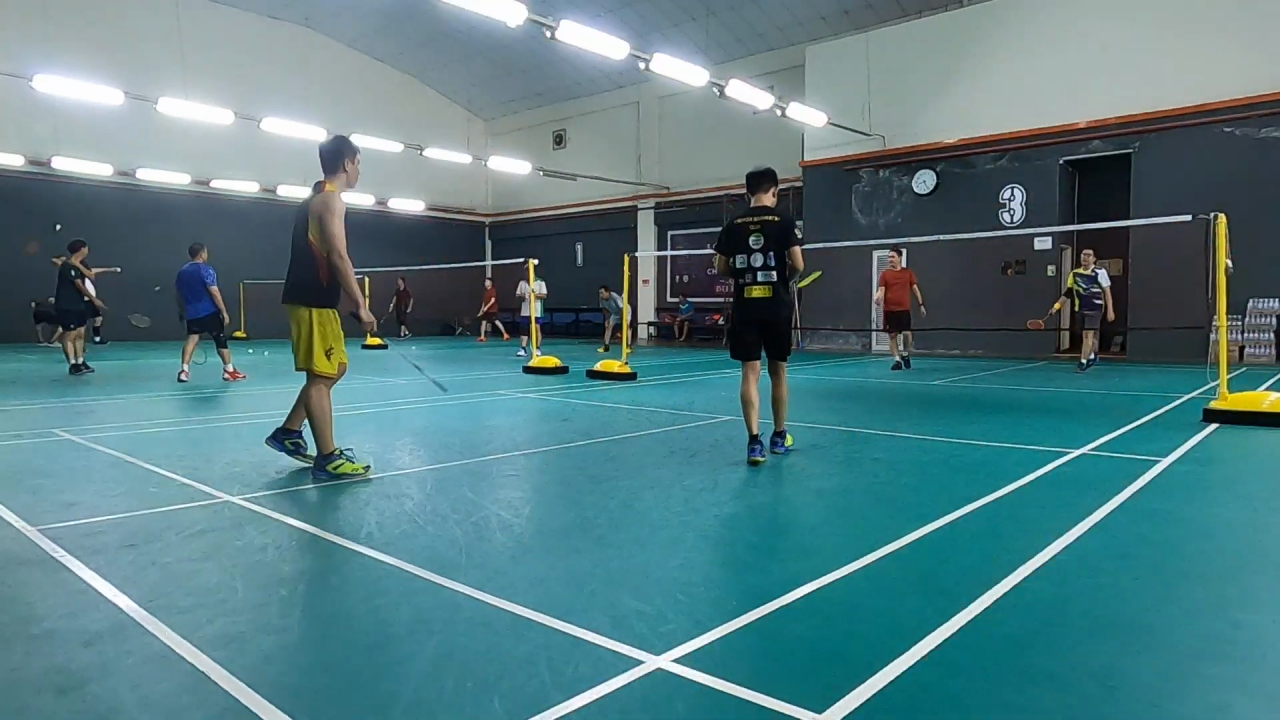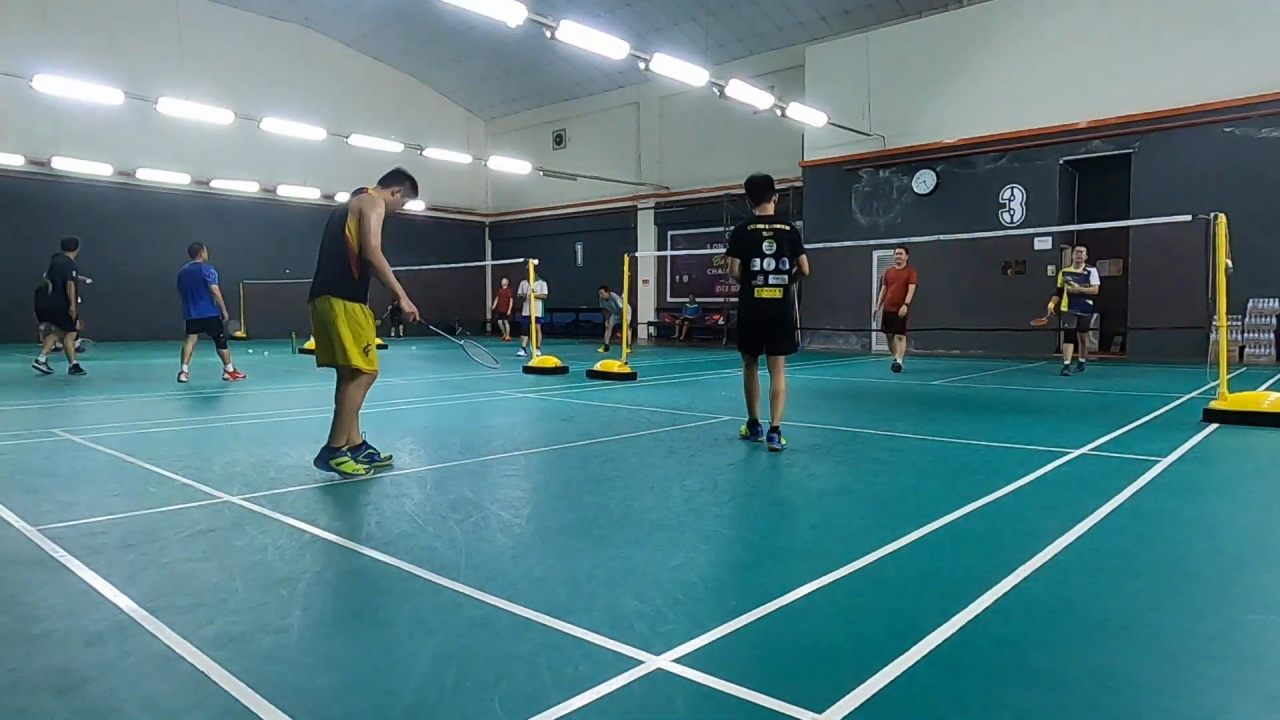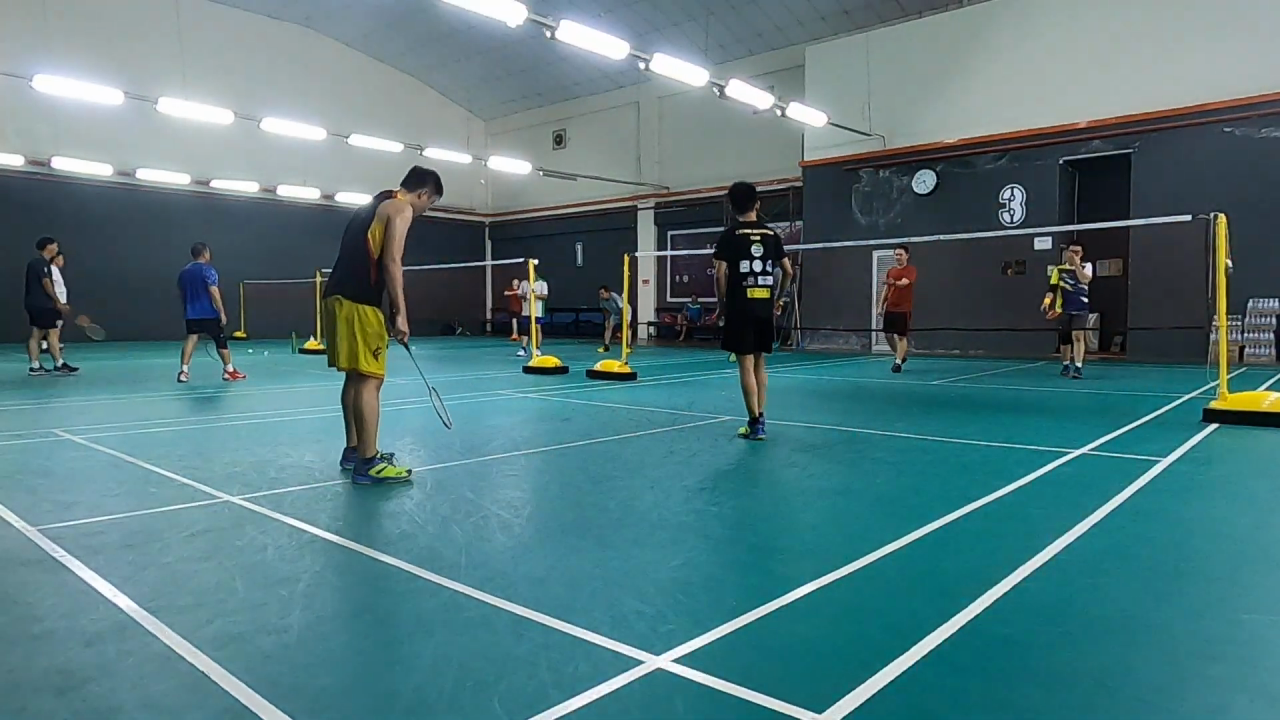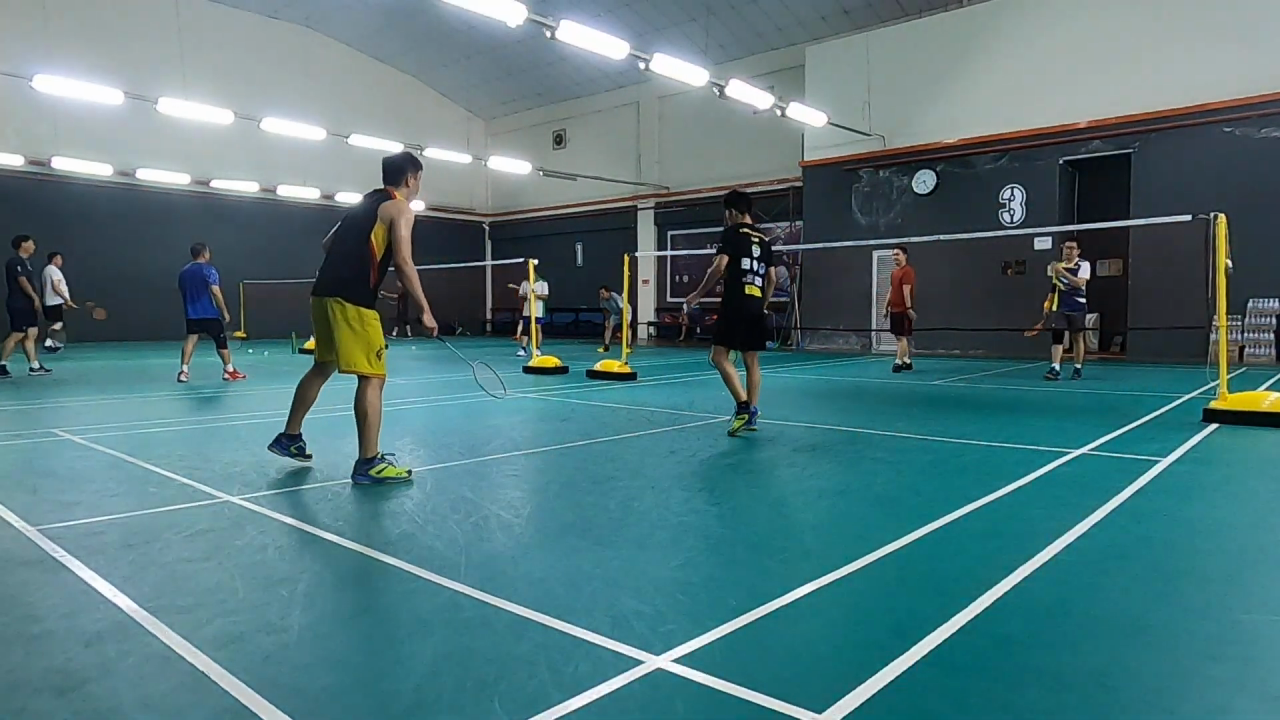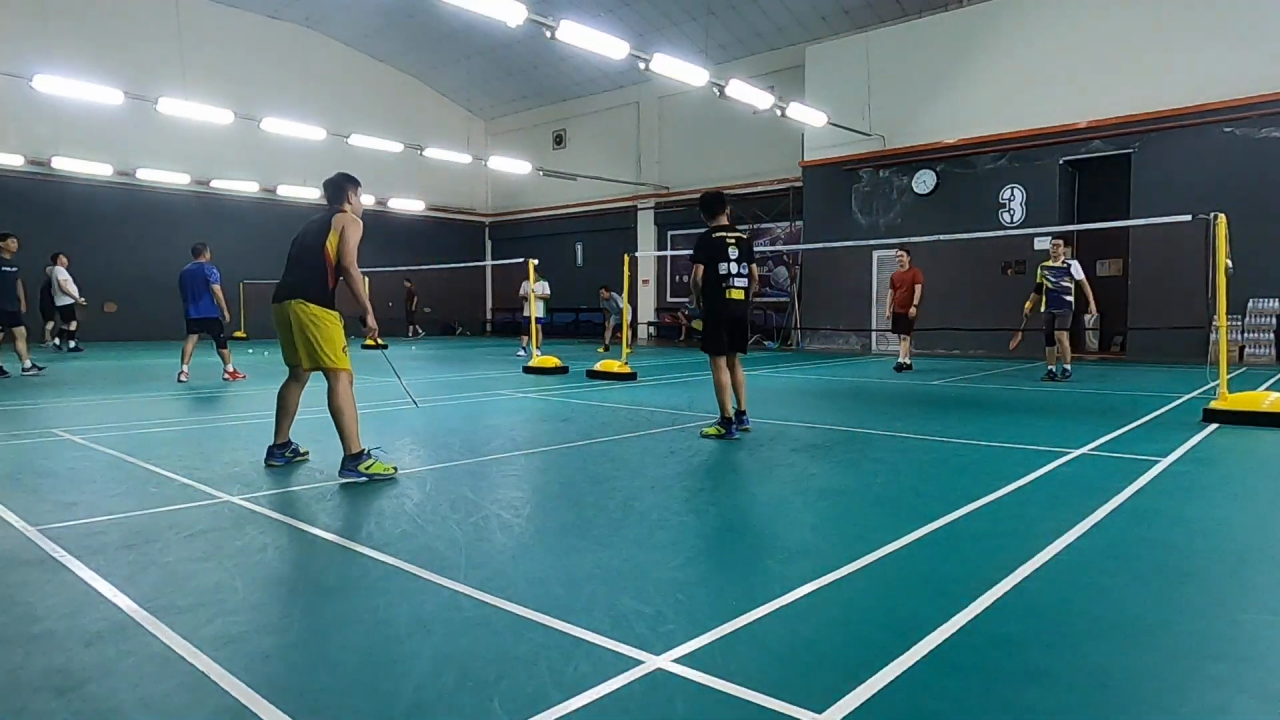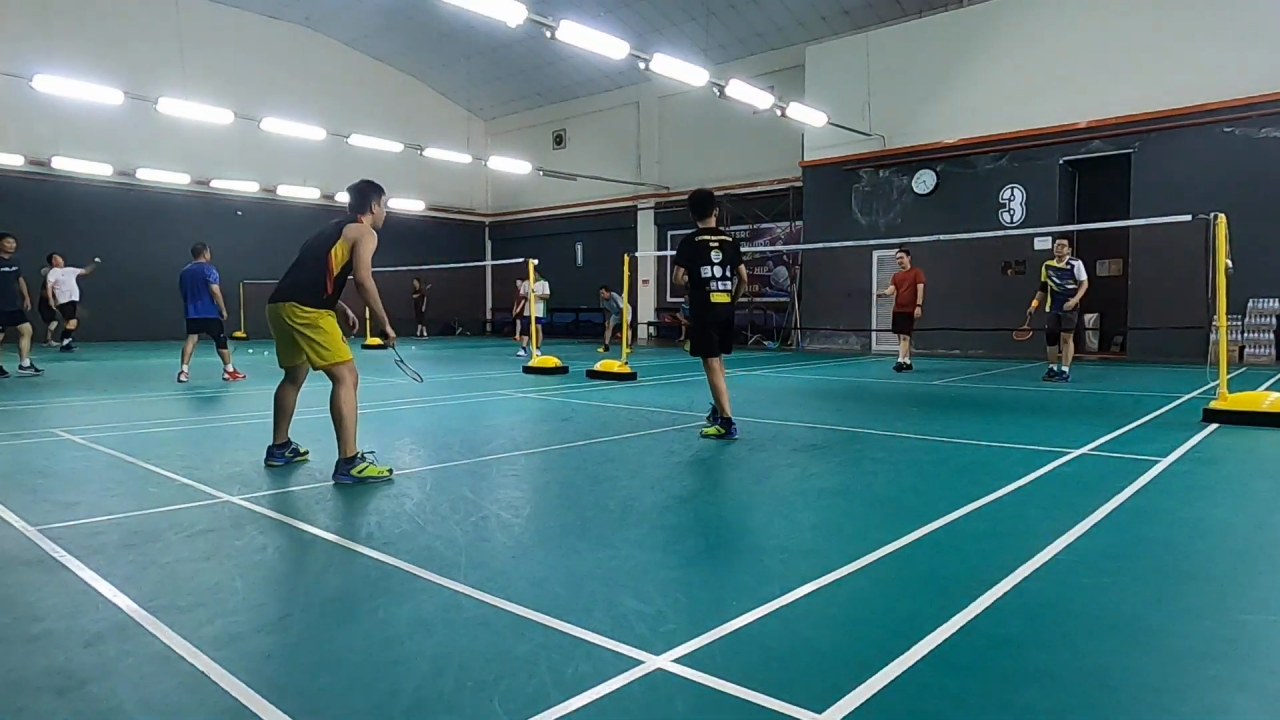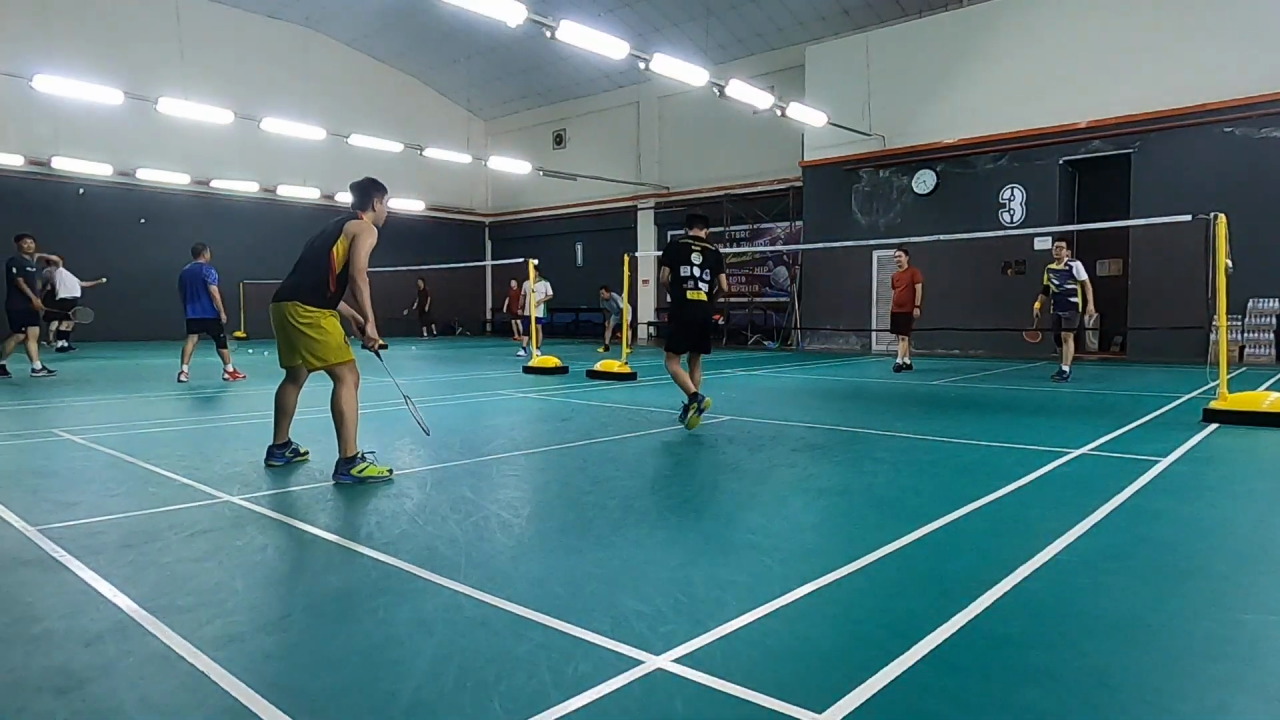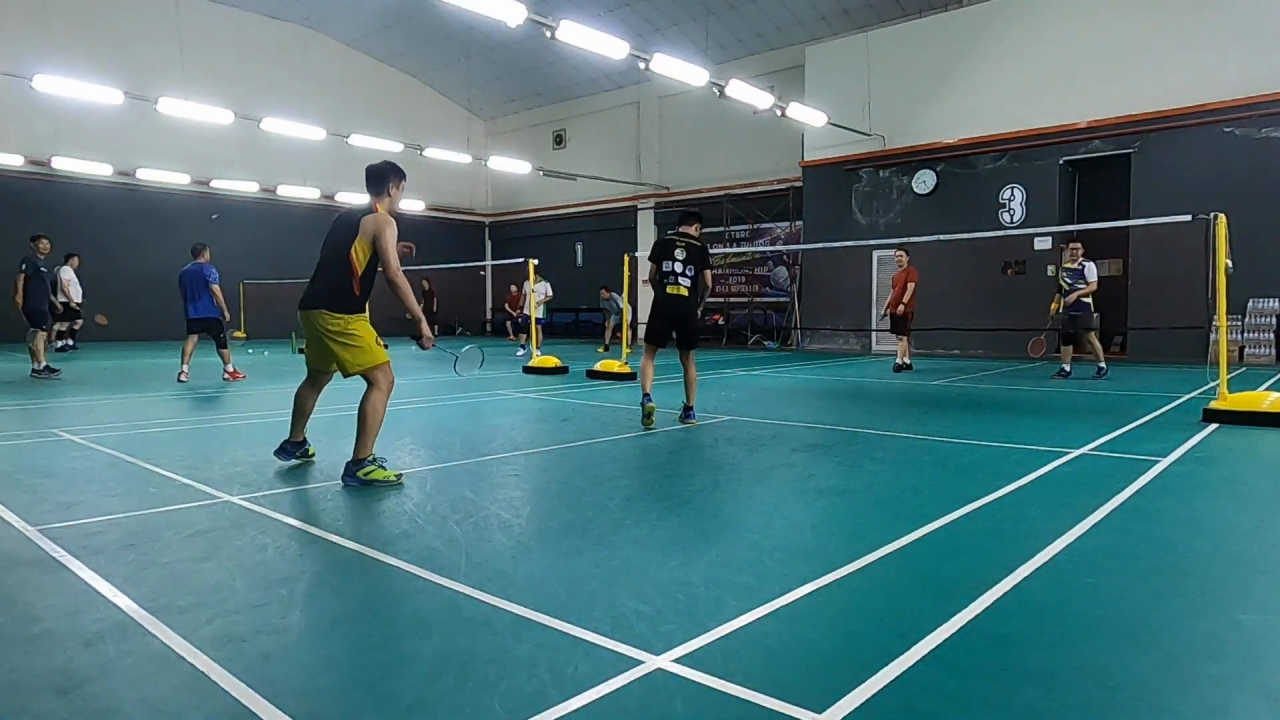
dt=0.5s
person 1, frame 1
left shoulder: (317, 199)
right shoulder: (331, 200)
right elbow: (339, 256)
left wrist: (352, 301)
right wrist: (361, 305)
left hip: (309, 300)
right hip: (314, 303)
left knee: (335, 367)
right knee: (322, 376)
left ankle: (288, 431)
right ankle: (327, 458)
person 1, frame 2
left shoulder: (352, 204)
right shoulder: (372, 202)
right elbow: (372, 253)
right wrist: (402, 297)
left hip: (325, 296)
right hip: (343, 298)
left knee: (350, 375)
right knee: (363, 372)
left ankle: (354, 446)
right ankle: (333, 451)
person 1, frame 3
left shoulder: (375, 205)
right shoulder: (401, 208)
right elbow: (391, 261)
right wrist: (400, 313)
left hip: (336, 297)
right hip: (358, 302)
left knee: (356, 377)
right knee: (370, 379)
left ankle: (354, 450)
right ankle: (367, 463)
person 1, frame 4
left shoulder: (364, 205)
right shoulder: (400, 209)
left elbow: (327, 244)
right elbow: (403, 262)
right wrist: (424, 310)
left hip: (324, 295)
right hip: (353, 302)
left knee: (322, 368)
right knee: (372, 378)
left ankle: (289, 437)
right ankle: (368, 463)
person 1, frame 5
left shoulder: (315, 224)
right shoulder: (350, 220)
right elbow: (348, 266)
right wrist: (368, 312)
left hip: (283, 302)
right hip: (311, 304)
left knee: (298, 374)
right knee: (340, 376)
left ankle: (280, 447)
right ankle: (354, 458)
person 1, frame 6
left shoulder: (334, 229)
right shoulder: (365, 232)
right elbow: (363, 279)
left wrist: (341, 308)
right wrist: (385, 323)
left hip: (280, 304)
right hip: (304, 309)
left knee: (294, 375)
right knee: (346, 376)
left ankle: (279, 447)
right ankle: (349, 462)
person 1, frame 7
left shoulder: (337, 226)
right shoulder: (366, 228)
right elbow: (357, 274)
left wrist: (352, 316)
right wrist: (370, 322)
left hip: (284, 304)
right hip: (307, 309)
left knee: (296, 375)
right knee: (347, 377)
left ankle: (280, 448)
right ankle: (349, 462)
person 1, frame 8
left shoulder: (347, 217)
right shoulder: (382, 221)
right elbow: (393, 275)
left wrist: (388, 251)
right wrist: (421, 321)
left hip: (313, 308)
right hip: (339, 314)
left knee: (318, 377)
right knee: (381, 380)
left ankle: (294, 443)
right ankle: (360, 464)
person 2, frame 1
left shoulder: (733, 225)
right shoulder: (783, 221)
left elbow: (721, 268)
right elbow: (798, 265)
right wrist: (783, 277)
left hip: (744, 307)
right hip: (776, 307)
left knee: (749, 373)
right knee: (778, 370)
left ankle: (754, 441)
right ankle: (780, 435)
person 2, frame 2
left shoulder: (741, 231)
right shoulder: (789, 230)
left elbow: (734, 272)
right elbow: (804, 270)
left hip: (751, 306)
right hip: (781, 307)
left knee: (751, 365)
right knee: (777, 369)
left ankle: (754, 425)
right ankle: (775, 431)
person 2, frame 3
left shoulder: (730, 235)
right shoulder: (771, 235)
left elbow: (720, 274)
right elbow: (788, 272)
left wrist: (721, 303)
right wrist: (778, 299)
left hip: (740, 307)
right hip: (765, 306)
left knee: (746, 365)
right knee: (759, 362)
left ankle: (755, 423)
right ankle: (759, 415)
person 2, frame 4
left shoulder: (732, 233)
right shoulder: (764, 240)
left elbow: (719, 267)
right elbow: (772, 279)
left wrist: (698, 293)
left hip: (736, 304)
right hip: (756, 306)
left knee: (720, 356)
right knee: (752, 361)
left ankle: (745, 406)
right ankle: (750, 411)
person 2, frame 5
left shoulder: (706, 239)
right shoulder: (744, 238)
left elbow: (697, 277)
right elbow: (754, 277)
left wrist: (698, 297)
left hip: (718, 308)
right hip: (740, 308)
left knee: (718, 365)
right knee: (734, 361)
left ankle: (727, 423)
right ankle: (741, 415)
person 2, frame 6
left shoulder: (690, 242)
right shoulder: (730, 241)
left elbow: (678, 279)
right elbow: (743, 279)
left hip: (704, 311)
right hip: (726, 310)
left knee: (712, 366)
right knee: (717, 362)
left ankle: (727, 423)
right ankle: (718, 412)
person 2, frame 7
left shoulder: (675, 245)
right shoulder: (714, 251)
left elbow: (664, 279)
right elbow: (723, 287)
left hip: (682, 310)
right hip: (705, 311)
left knee: (672, 361)
right knee: (695, 361)
left ankle: (696, 397)
right ankle: (690, 408)
person 2, frame 8
left shoulder: (662, 243)
right shoulder: (700, 247)
left elbow: (652, 276)
right elbow: (707, 283)
right wrist: (699, 304)
left hip: (663, 305)
right hip: (688, 307)
left knee: (649, 354)
right knee: (687, 359)
left ankle: (647, 397)
right ankle: (689, 410)
